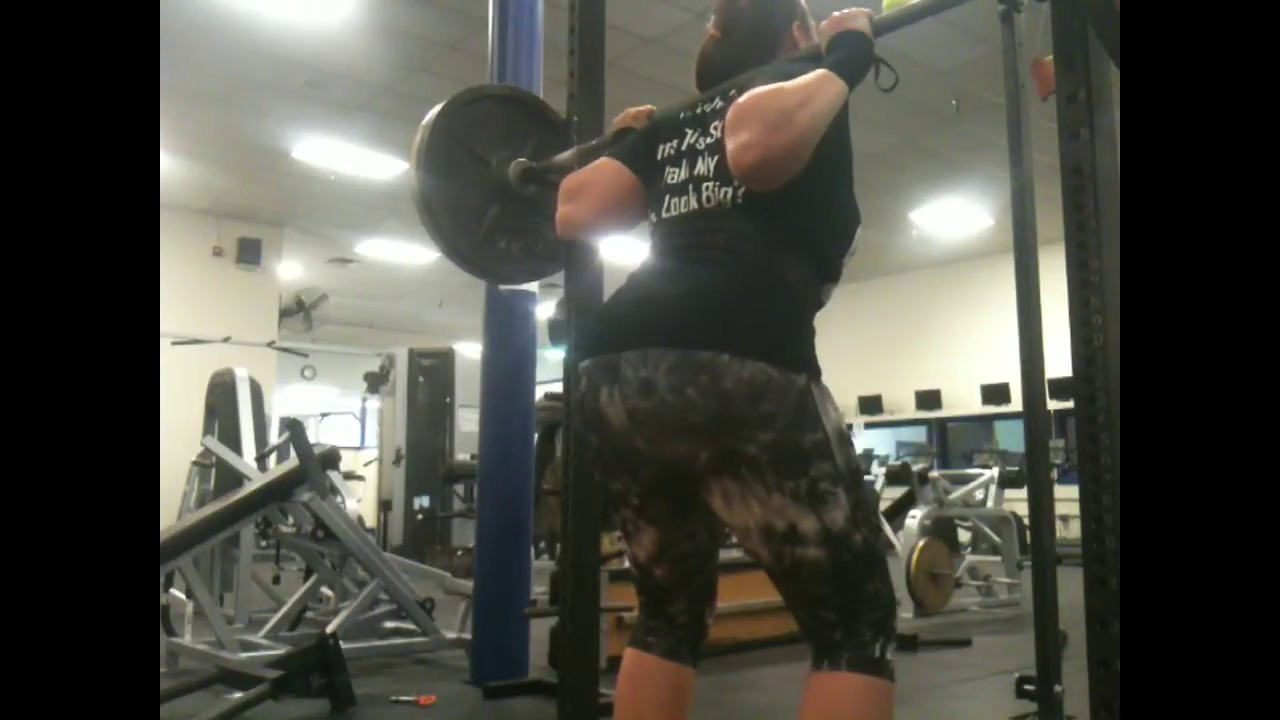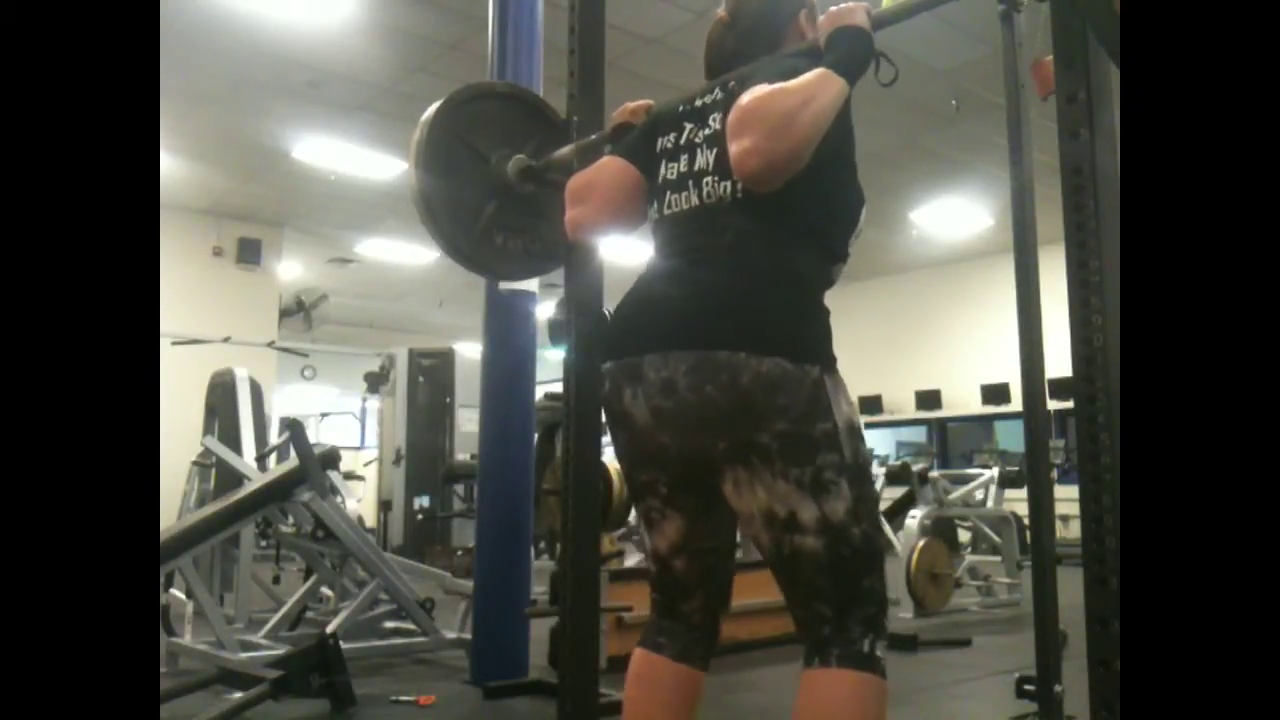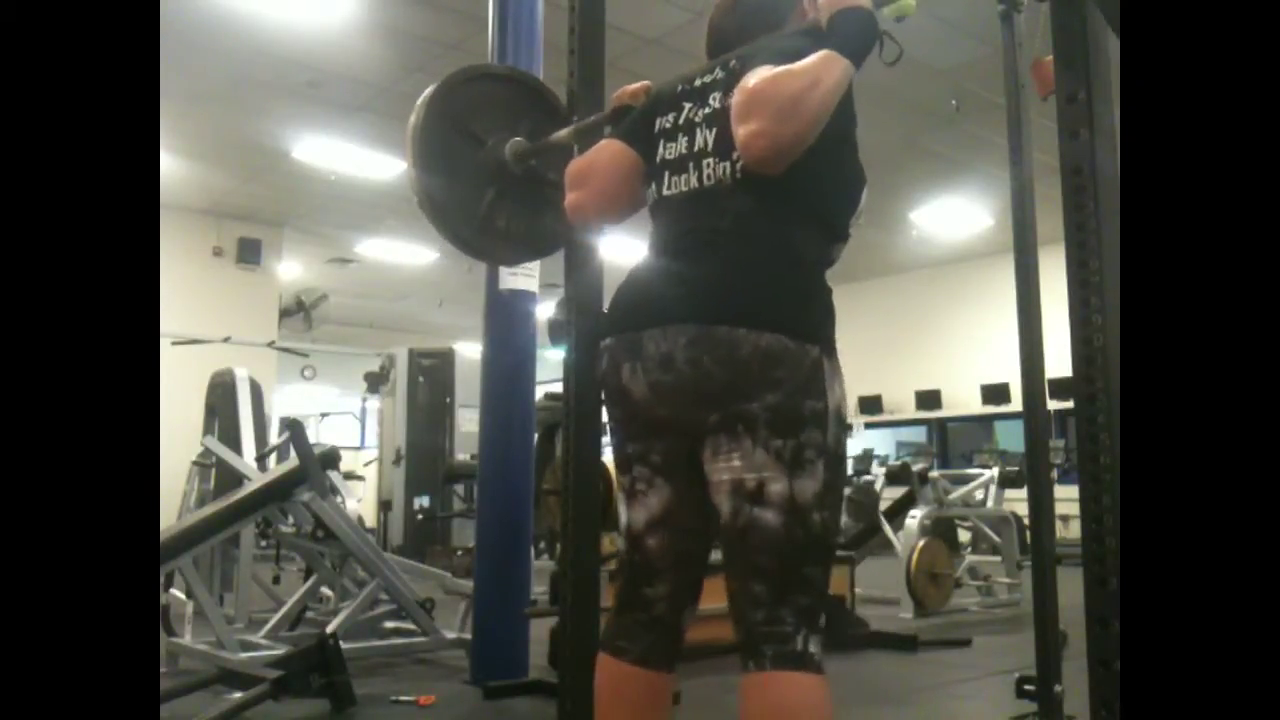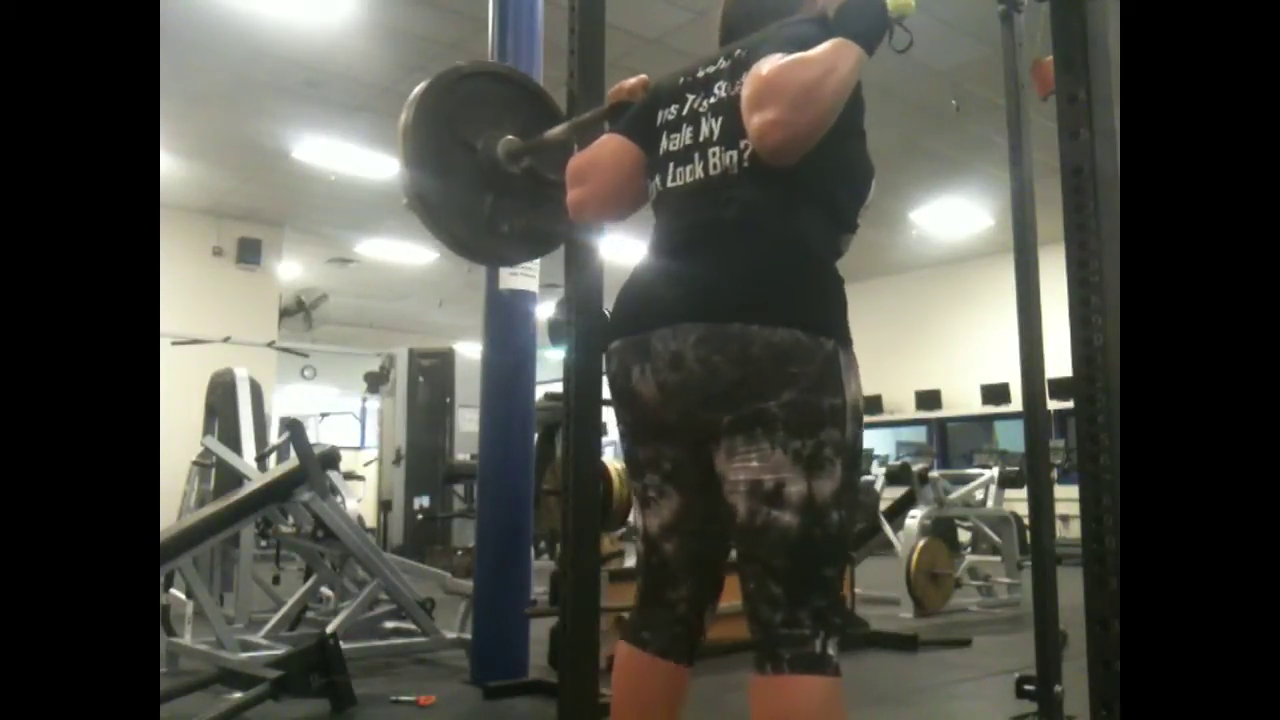
dt=0.5s
person 1, frame 1
left shoulder: (673, 122)
right shoulder: (802, 81)
left elbow: (574, 212)
right elbow: (756, 143)
left wrist: (626, 144)
right wrist: (845, 60)
left hip: (613, 369)
right hip: (731, 366)
left knee: (670, 612)
right knee: (855, 621)
person 1, frame 2
left shoulder: (676, 114)
right shoulder: (802, 70)
left elbow: (582, 215)
right elbow: (757, 148)
left wrist: (625, 140)
left hip: (639, 368)
right hip: (752, 362)
left knee: (683, 609)
right knee: (847, 620)
person 1, frame 3
left shoulder: (672, 98)
left elbow: (583, 198)
right elbow: (765, 129)
left wrist: (624, 122)
left hip: (642, 345)
right hip: (755, 344)
left knee: (650, 599)
right knee: (779, 615)
person 1, frame 4
left shoulder: (674, 89)
left elbow: (585, 194)
right elbow: (777, 118)
left wrist: (620, 118)
left hip: (650, 342)
right hip: (764, 339)
left knee: (671, 601)
right knee: (796, 614)
